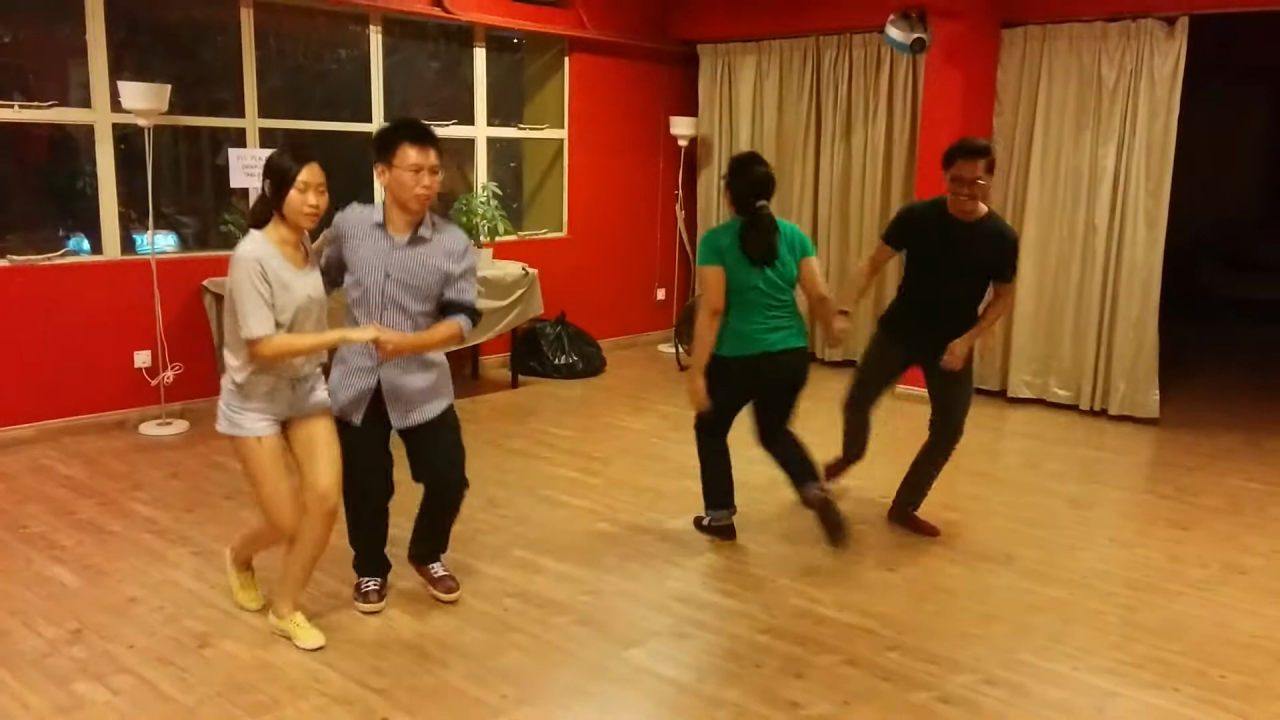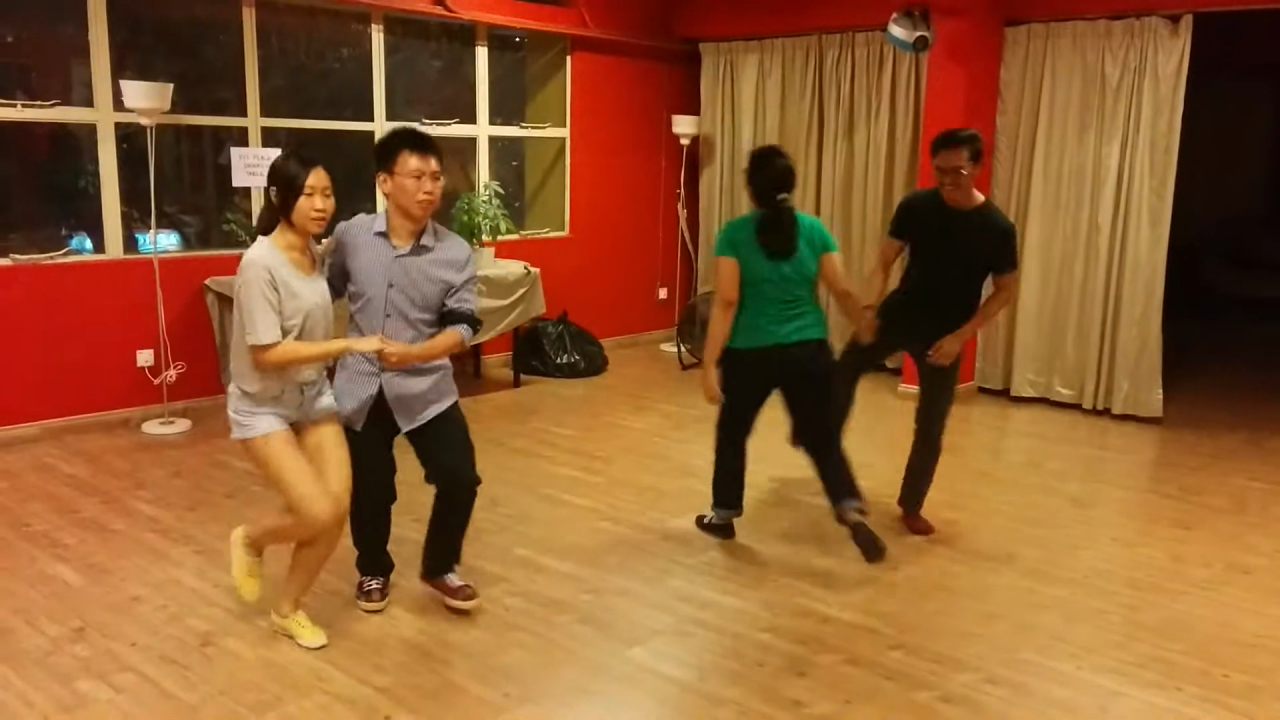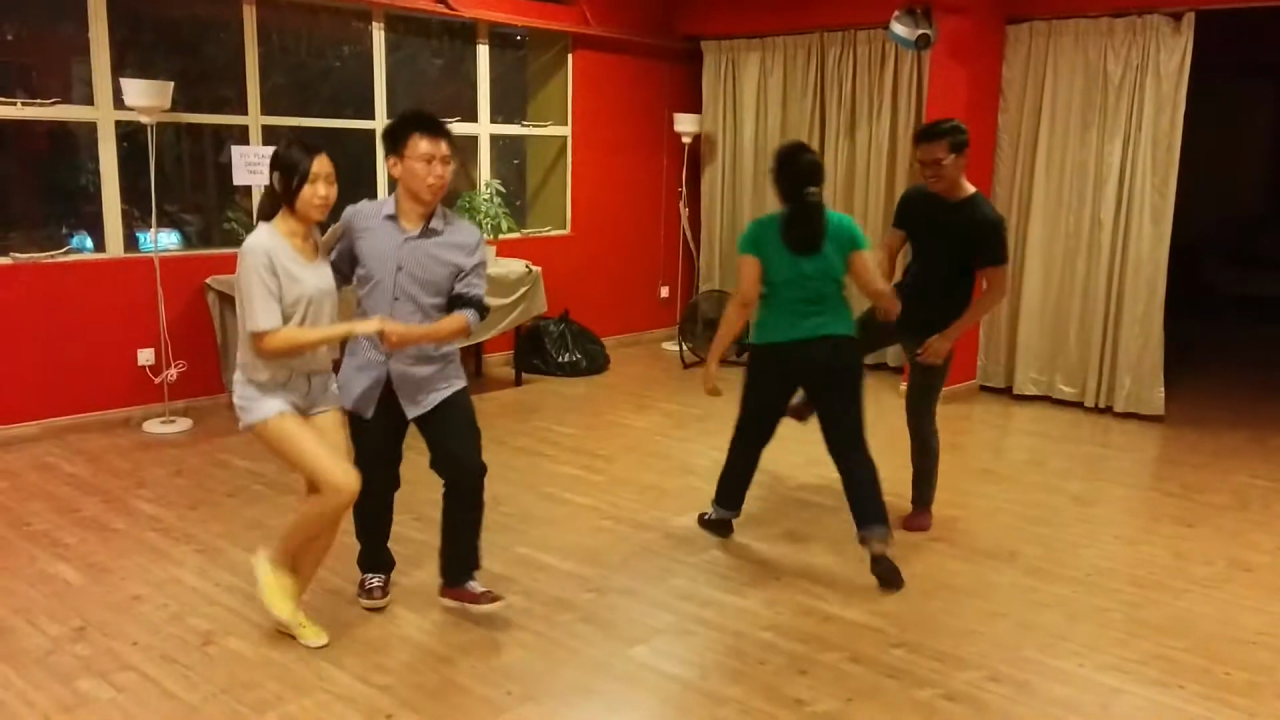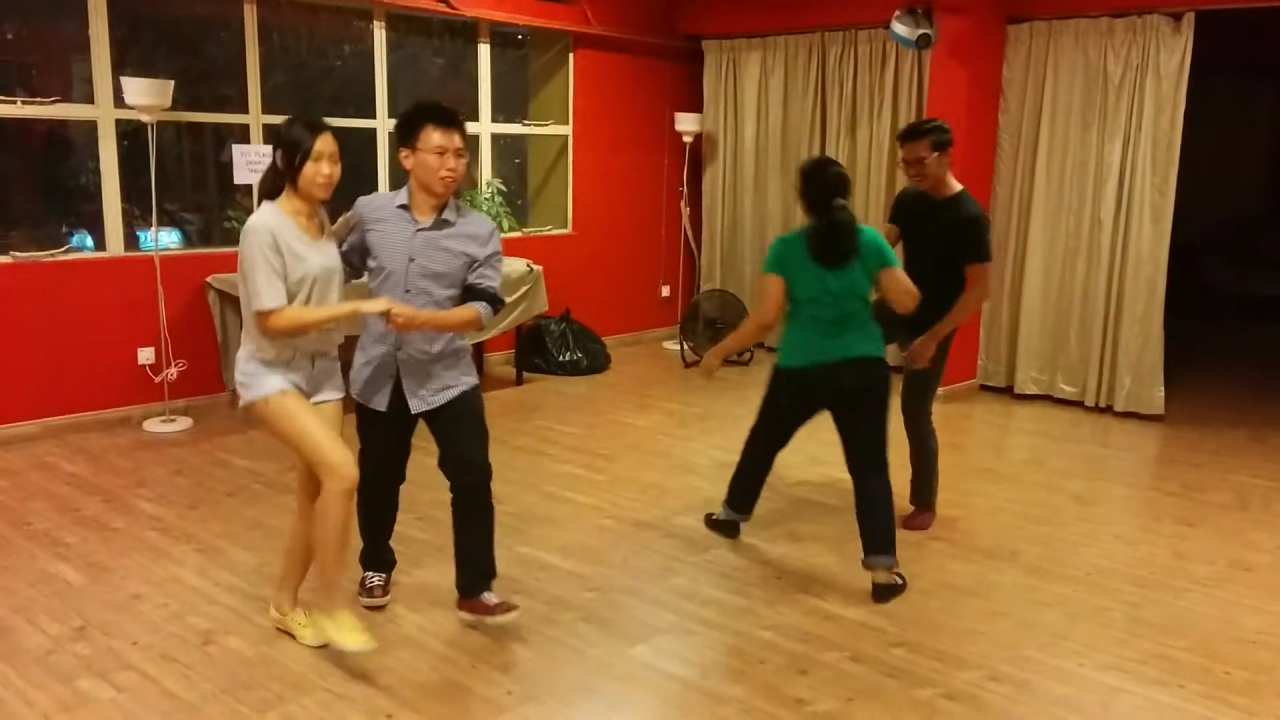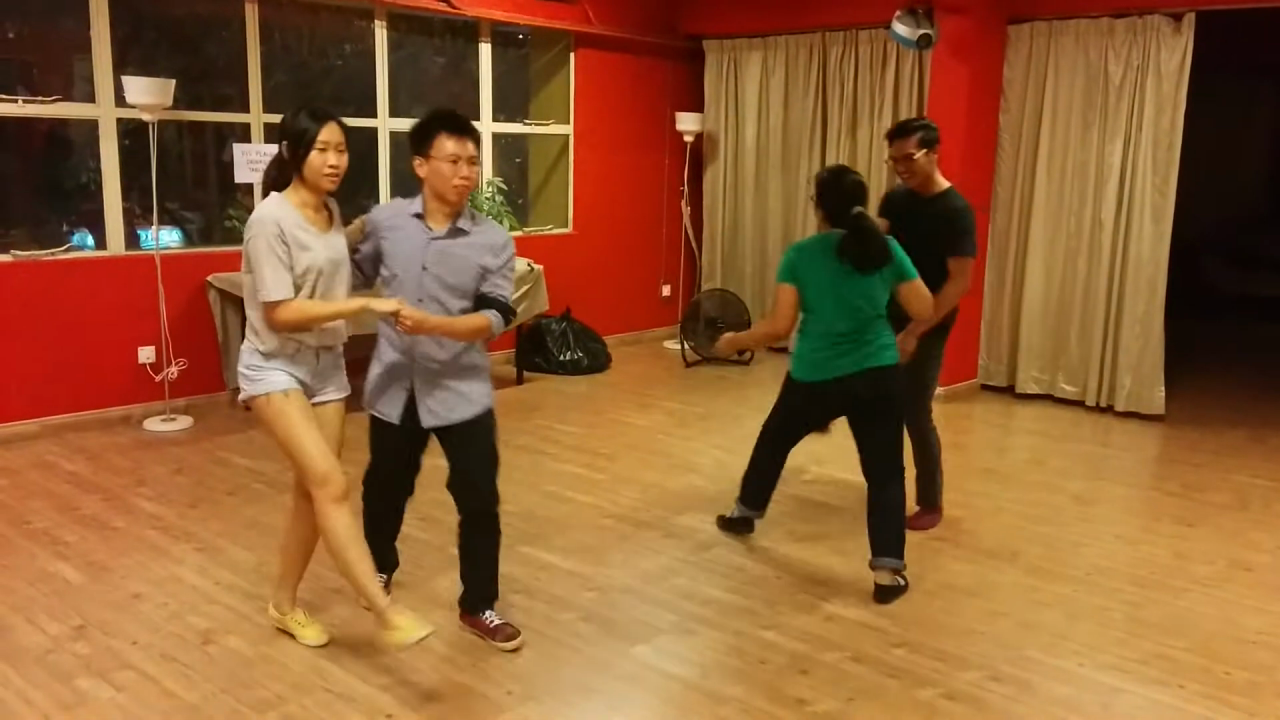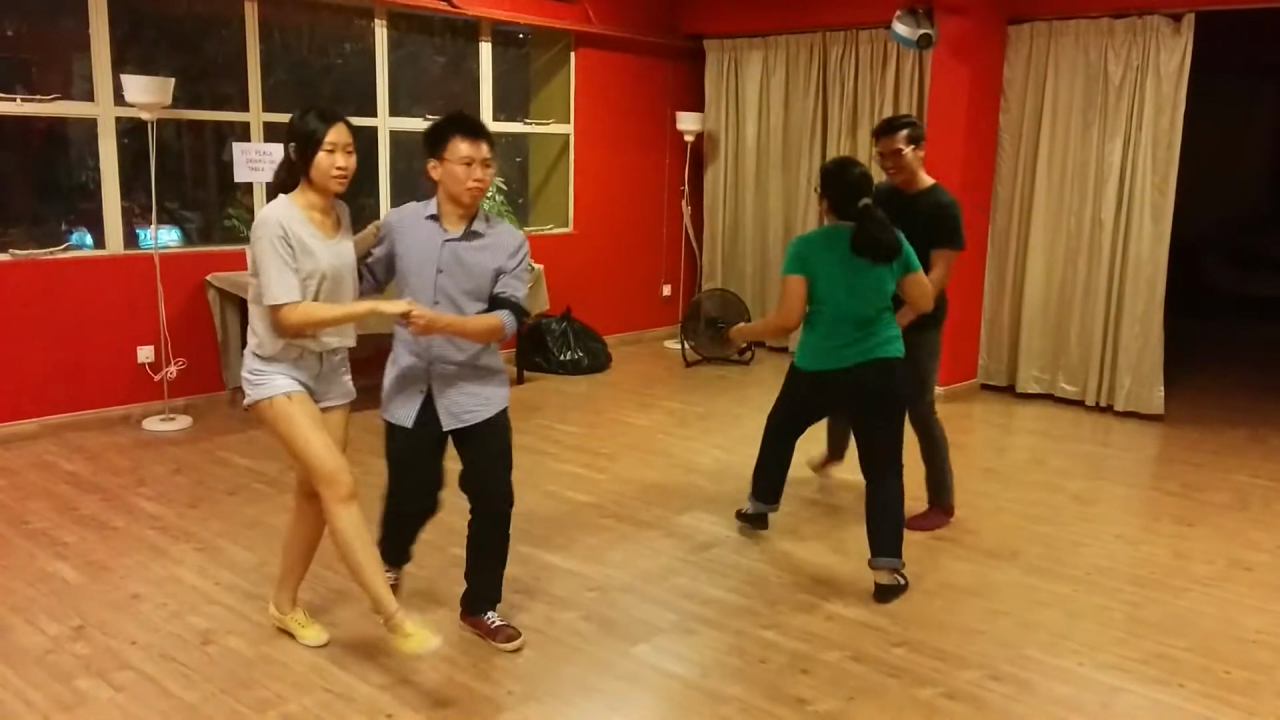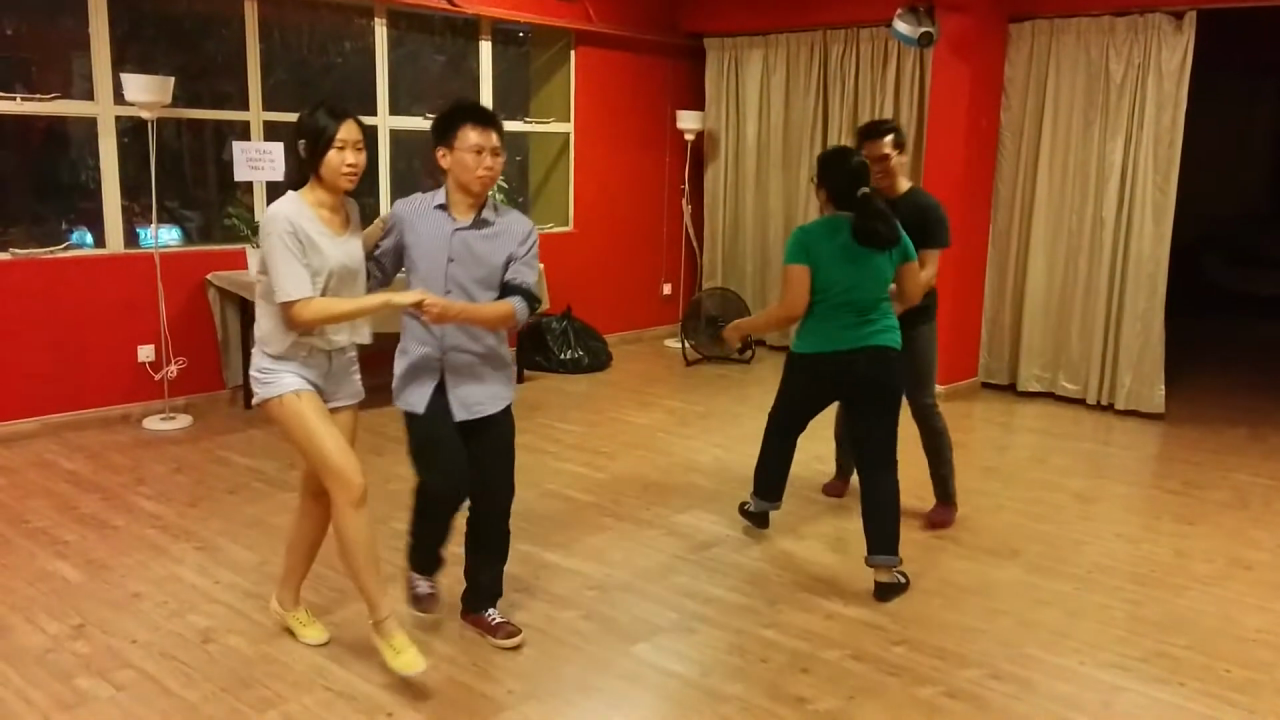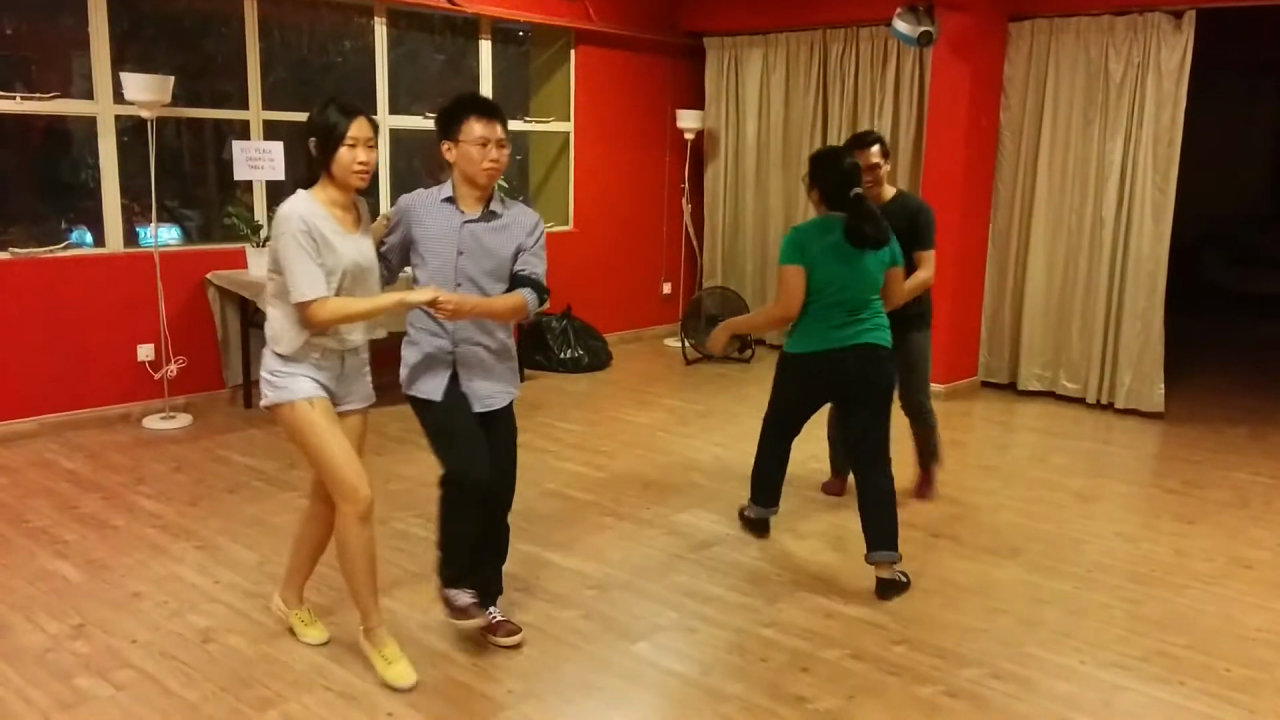
dt=0.1s
person 1, frame 1
left shoulder: (307, 246)
right shoulder: (251, 256)
right elbow: (264, 347)
right wrist: (345, 336)
left hip: (307, 387)
right hip: (254, 397)
left knee: (325, 500)
right knee: (285, 522)
left ankle: (286, 609)
right ankle: (240, 558)
person 1, frame 2
left shoulder: (312, 253)
right shoulder: (259, 263)
right elbow: (268, 354)
right wrist: (349, 345)
left hip: (314, 395)
right hip: (261, 405)
left knee: (334, 508)
right knee: (318, 516)
left ankle: (287, 607)
right ankle: (250, 538)
person 1, frame 3
left shoulder: (316, 241)
right shoulder: (260, 249)
right elbow: (268, 341)
right wrist: (351, 329)
left hip: (319, 383)
right hip: (267, 391)
left knee: (330, 497)
right knee: (344, 485)
left ankle: (287, 604)
right ankle: (276, 561)
person 1, frame 4
left shoulder: (320, 219)
right shoulder: (263, 227)
right elbow: (273, 320)
right wrist: (357, 308)
left hip: (322, 366)
right hip: (270, 372)
left knee: (316, 489)
right knee: (343, 474)
left ankle: (285, 603)
right ankle: (335, 607)
person 1, frame 5
left shoulder: (331, 213)
right shoulder: (270, 219)
right elbow: (281, 313)
right wrist: (368, 305)
left hip: (327, 363)
right hip: (274, 366)
left knee: (314, 489)
right knee: (329, 481)
left ankle: (285, 603)
right ankle: (383, 611)
person 1, frame 6
left shoulder: (338, 215)
right shoulder: (275, 220)
right elbow: (288, 315)
left wrist: (384, 233)
right wrist: (377, 308)
left hip: (332, 366)
right hip: (277, 369)
left knee: (315, 491)
right knee: (339, 484)
left ankle: (286, 603)
right ankle: (395, 615)
person 1, frame 7
left shoulder: (350, 212)
right shoulder: (285, 217)
right elbow: (302, 311)
right wrist: (389, 300)
left hip: (341, 364)
right hip: (286, 366)
left knee: (321, 491)
right knee: (350, 485)
left ankle: (287, 600)
right ankle: (385, 624)
person 1, frame 8
left shoulder: (361, 212)
right shoulder: (297, 216)
right elbow: (317, 312)
right wrist: (403, 298)
left hip: (351, 365)
right hip: (297, 370)
left knee: (329, 496)
right knee: (357, 496)
left ankle: (289, 595)
right ankle: (377, 636)
person 2, frame 1
left shoulder: (455, 245)
right shoulder: (348, 225)
left elbow: (462, 318)
right elbow: (323, 278)
left wrist: (410, 344)
left hip: (423, 385)
right hip: (359, 384)
left knee: (448, 479)
right knee: (367, 488)
left ankle: (428, 554)
right ankle: (371, 570)
person 2, frame 2
left shoulder: (456, 253)
right shoulder: (350, 236)
left elbow: (463, 327)
right elbow: (326, 290)
left wrist: (411, 354)
left hip: (427, 388)
right hip: (362, 389)
left knee: (460, 480)
right knee: (370, 490)
left ankle: (440, 567)
right ankle: (373, 570)
person 2, frame 3
left shoulder: (466, 239)
right shoulder: (358, 220)
left elbow: (471, 313)
right elbow: (333, 276)
left wrist: (416, 335)
left hip: (436, 375)
right hip: (370, 377)
left knee: (466, 469)
right knee: (375, 482)
left ankle: (459, 577)
right ankle: (375, 566)
person 2, frame 4
left shoulder: (479, 231)
right shoulder: (370, 213)
left elbow: (485, 306)
right elbow: (343, 267)
left wrist: (425, 319)
left hip: (447, 373)
right hip: (381, 373)
left knee: (472, 474)
right knee: (379, 477)
left ankle: (476, 588)
right ankle: (375, 565)
person 2, frame 5
left shoulder: (494, 240)
right shoulder: (384, 222)
left elbow: (496, 318)
right elbow: (355, 275)
left wrist: (434, 324)
left hip: (462, 386)
right hip: (396, 383)
left knee: (479, 497)
right knee: (387, 487)
left ankle: (478, 605)
right ankle: (381, 563)
person 2, frame 6
left shoulder: (509, 242)
right shoulder: (400, 224)
left elbow: (508, 321)
right elbow: (367, 281)
left wrist: (445, 323)
left hip: (478, 388)
right hip: (412, 386)
left knee: (493, 499)
right knee: (412, 496)
left ankle: (481, 605)
right ankle: (391, 559)
person 2, frame 7
left shoulder: (518, 230)
right shoulder: (407, 215)
left elbow: (520, 308)
right elbow: (374, 274)
left wrist: (458, 312)
left hip: (486, 380)
right hip: (423, 376)
left knee: (495, 495)
right knee: (444, 484)
left ankle: (482, 602)
right ankle: (422, 565)
person 2, frame 8
left shoulder: (524, 223)
right shoulder: (413, 209)
left elbow: (529, 299)
right elbow: (381, 270)
left wrist: (470, 306)
left hip: (491, 370)
right hip: (430, 365)
left knee: (498, 480)
right knee: (471, 472)
left ankle: (479, 587)
right ankle: (456, 580)
person 3, frame 1
left shoulder: (716, 241)
right shoulder: (793, 236)
left elbow: (712, 308)
right elbow: (819, 296)
left wrist: (696, 371)
right wrist: (829, 328)
left hip: (736, 358)
right hip: (790, 355)
left knee: (710, 430)
right knee: (775, 432)
left ankle: (719, 516)
right ankle: (815, 492)
person 3, frame 2
left shoulder: (734, 233)
right shoulder: (814, 229)
left elbow: (725, 302)
right elbow: (842, 291)
left wrist: (710, 364)
right wrist: (859, 318)
left hip: (752, 352)
right hip: (808, 349)
left knee: (731, 433)
right knee: (818, 437)
left ankle: (723, 516)
right ankle: (852, 513)
person 3, frame 3
left shoulder: (761, 231)
right shoulder: (843, 227)
left elbow: (743, 299)
right elbow: (875, 288)
left wrist: (713, 358)
right wrist: (892, 307)
left hip: (776, 351)
right hip: (834, 348)
left knee: (750, 435)
right knee: (849, 446)
left ankle: (723, 513)
right ankle: (878, 544)
person 3, frame 4
left shoulder: (785, 248)
right shoulder: (870, 241)
left elbow: (765, 318)
right elbow: (906, 302)
left wrist: (719, 352)
left hip: (801, 370)
right hip: (862, 367)
left knee: (763, 443)
right knee: (869, 467)
left ankle: (731, 515)
right ankle: (882, 569)
person 3, frame 5
left shoulder: (800, 256)
right shoulder: (886, 248)
left elbow: (777, 327)
right elbow: (923, 310)
left wrist: (733, 341)
left hip: (815, 379)
right hip: (878, 376)
left knee: (774, 439)
right knee: (885, 473)
left ankle: (745, 512)
right ankle: (887, 571)
person 3, frame 6
left shoulder: (806, 248)
right shoulder: (891, 242)
left elbow: (787, 319)
right elbow: (923, 303)
left wrist: (746, 330)
left hip: (819, 371)
right hip: (882, 369)
left knee: (780, 430)
right knee: (884, 469)
left ankle: (759, 506)
right ankle: (887, 571)
person 3, frame 7
left shoulder: (807, 237)
right shoulder: (890, 231)
left elbow: (791, 309)
right elbow: (913, 294)
left wrist: (741, 327)
left hip: (816, 359)
right hip: (879, 358)
left knee: (782, 428)
right knee: (878, 463)
left ankle: (761, 504)
right ankle: (885, 569)
person 3, frame 8
left shoulder: (802, 238)
right shoulder: (880, 234)
left elbow: (786, 309)
right elbow: (895, 297)
left wrist: (731, 327)
left hip: (811, 360)
right hip: (873, 357)
left knee: (778, 432)
right knee: (872, 460)
left ankle: (761, 511)
right ankle: (885, 568)
person 4, frame 1
left shoulder: (1001, 237)
right shoulder: (916, 216)
left elbow: (1003, 296)
right elbow: (874, 262)
left wrist: (967, 340)
right wrist: (845, 310)
left hip: (952, 342)
right hip: (900, 328)
left knee: (947, 430)
right knee: (858, 402)
left ankle: (904, 506)
right ankle: (850, 454)
person 4, frame 2
left shoulder: (997, 227)
right shoulder: (916, 206)
left elbow: (1005, 292)
right elbow: (885, 259)
left wrist: (959, 337)
right wrist: (870, 308)
left hip: (950, 329)
right hip: (905, 310)
left knee: (931, 420)
right knee: (846, 368)
left ankle: (912, 506)
person 4, frame 3
left shoulder: (986, 220)
right shoulder: (913, 200)
left elbow: (995, 288)
right elbow: (889, 251)
left wrist: (950, 336)
left hip: (939, 325)
right hip: (902, 304)
left knee: (920, 414)
left ankle: (922, 505)
right ankle: (810, 403)
person 4, frame 4
left shoulder: (969, 216)
right shoulder: (907, 200)
left elbow: (976, 288)
right elbow: (885, 246)
left wrist: (934, 339)
left hip: (935, 321)
right hip: (895, 305)
left knee: (915, 412)
left ankle: (924, 504)
person 4, frame 5
left shoulder: (956, 211)
right shoulder: (896, 199)
left elbow: (958, 282)
left wrist: (915, 332)
left hip: (929, 321)
right hip: (892, 305)
left knee: (916, 411)
left ankle: (930, 505)
person 4, frame 6
left shoulder: (943, 205)
right shoulder: (878, 197)
left elbow: (938, 275)
left wrist: (899, 322)
left hip: (921, 318)
left knee: (920, 407)
left ankle: (941, 503)
right ankle: (835, 449)
person 4, frame 7
left shoulder: (926, 207)
left elbow: (928, 275)
left hip: (914, 316)
left knee: (922, 403)
left ankle: (946, 498)
right ankle: (842, 471)
person 4, frame 8
left shoulder: (914, 210)
left elbow: (926, 273)
left hip: (910, 319)
left knee: (915, 402)
left ankle: (928, 464)
right ankle: (839, 469)
